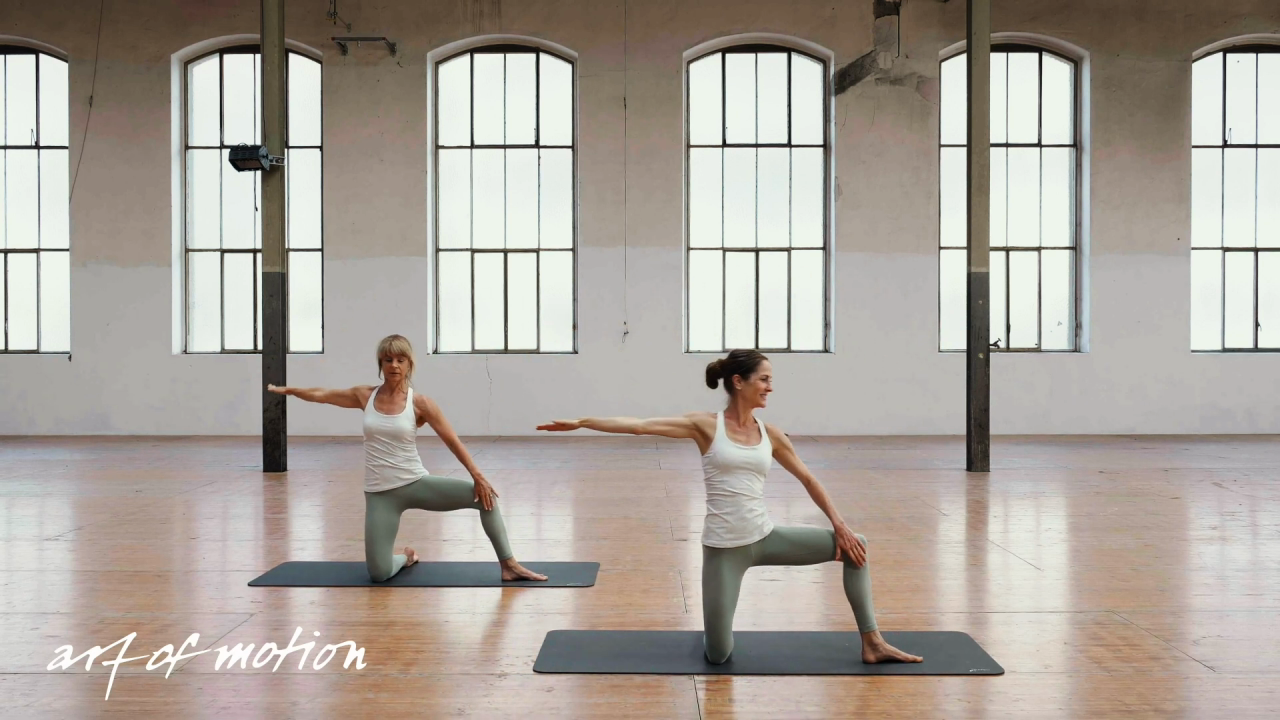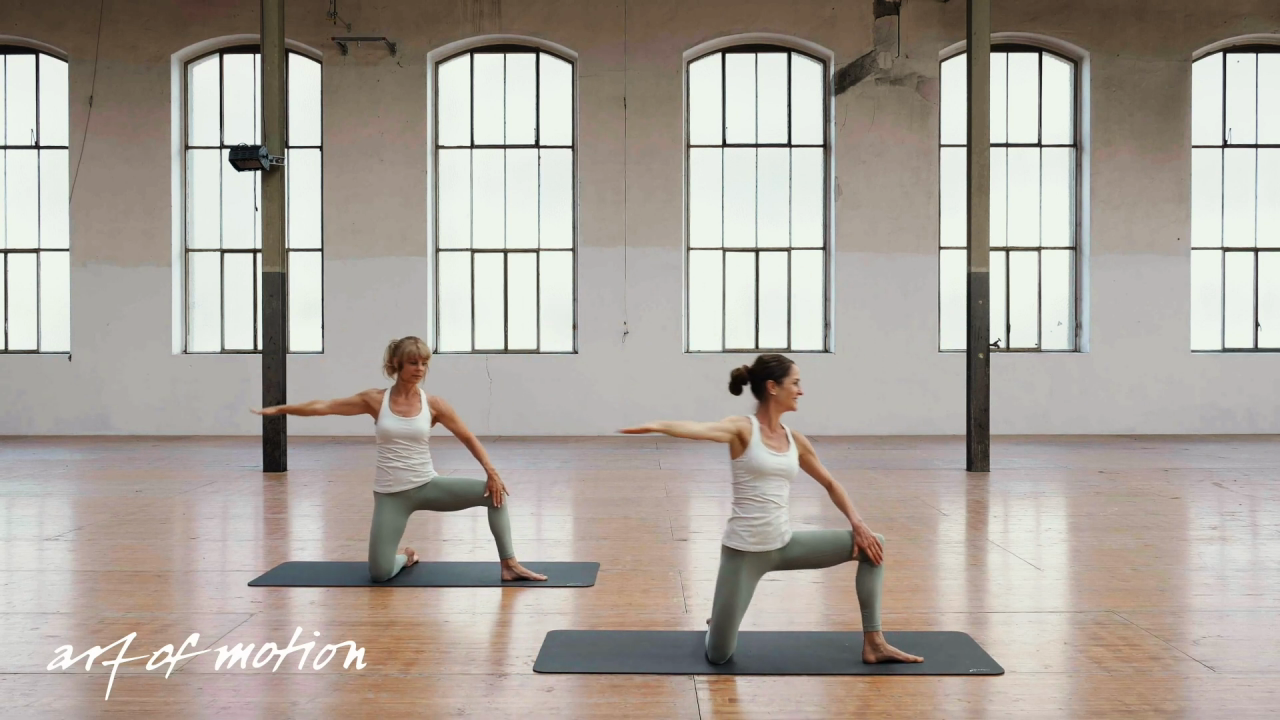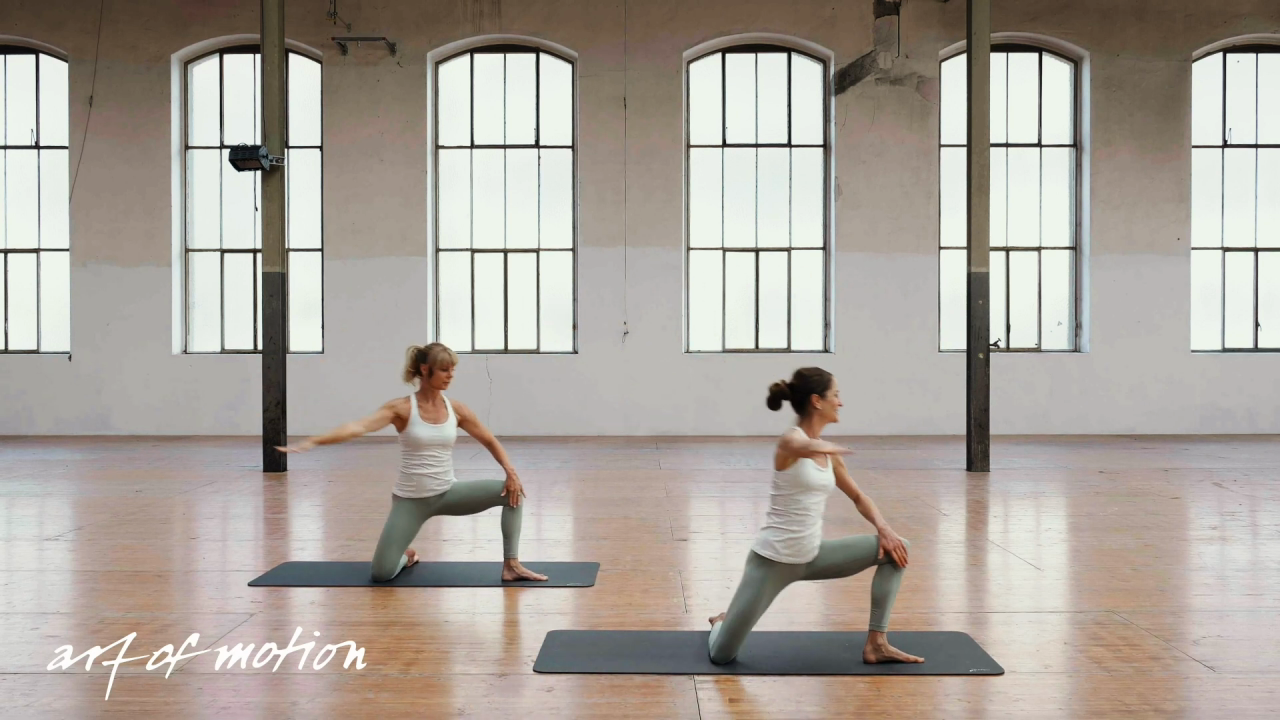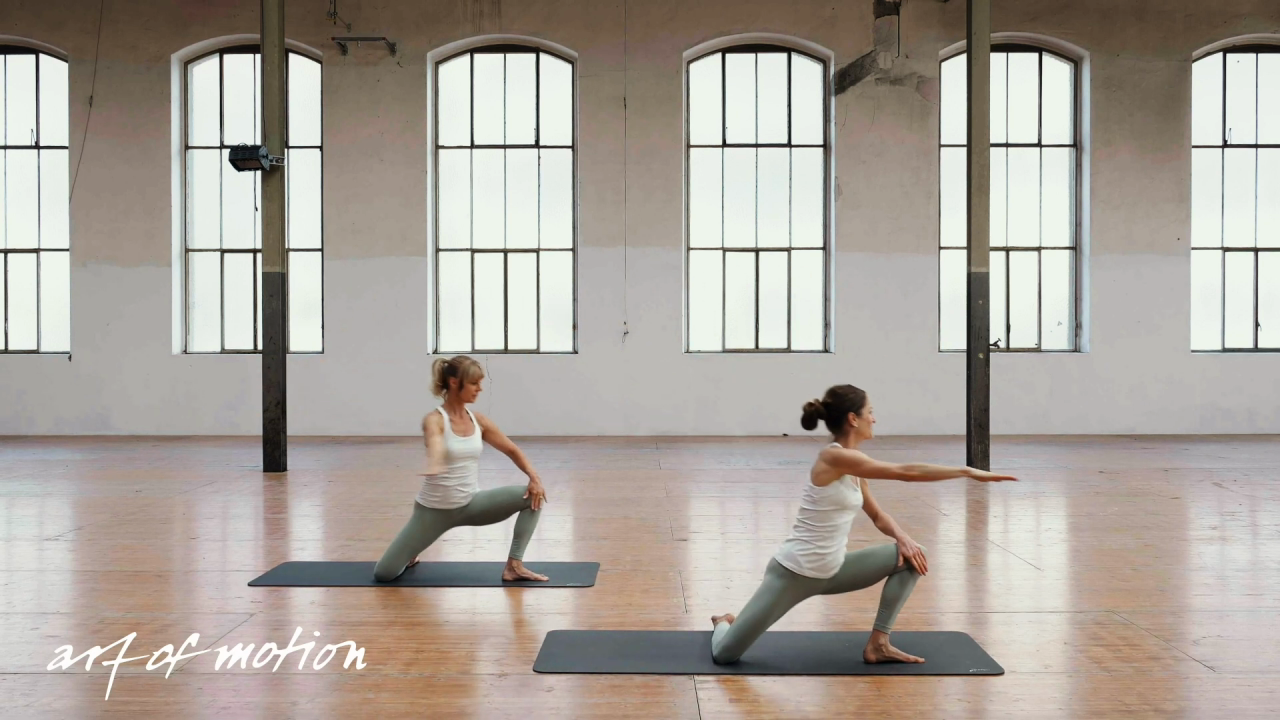
dt=0.2s
person 1, frame 1
left shoulder: (770, 434)
right shoulder: (706, 424)
left elbow: (808, 480)
right elbow: (640, 425)
left wrist: (839, 524)
right wrist: (584, 421)
left hip: (766, 538)
right hip: (724, 548)
left knee: (853, 545)
right knee: (716, 654)
left ankle: (872, 643)
right ankle: (717, 628)
person 1, frame 2
left shoulder: (795, 440)
right shoulder: (740, 427)
left elbow: (830, 484)
right elbow: (696, 428)
left wrist: (858, 524)
right wrist: (660, 425)
left hip: (785, 544)
right hip: (745, 551)
left knee: (871, 545)
right knee: (719, 656)
left ankle: (875, 644)
right ankle: (719, 623)
person 1, frame 3
left shoulder: (827, 458)
right shoulder: (791, 440)
left elbow: (858, 496)
right elbow: (806, 447)
left wrist: (884, 529)
right wrist: (825, 448)
left hip: (811, 557)
right hip: (772, 561)
left knee: (892, 548)
right knee: (722, 655)
left ankle: (876, 644)
right ankle: (724, 623)
person 1, frame 4
left shoulder: (856, 469)
right shoulder: (834, 458)
left elbow: (878, 516)
right elbow: (907, 472)
left wrist: (902, 537)
right wrist: (968, 471)
left hip: (830, 573)
right hip: (792, 574)
left knee: (908, 556)
right knee: (724, 654)
left ankle: (877, 644)
right ankle: (725, 623)
person 2, frame 1
left shoulder: (420, 403)
right shoulder: (365, 396)
left elbow: (452, 441)
right elbow: (321, 394)
left wrist: (478, 477)
right wrist: (286, 390)
left hip: (417, 484)
right hip: (381, 494)
left knee: (485, 497)
right knee: (379, 574)
left ankle: (509, 566)
right ankle: (406, 557)
person 2, frame 2
left shoulder: (435, 404)
right shoulder: (375, 399)
left elbow: (468, 438)
right elbow: (322, 406)
left wrist: (492, 473)
right wrist: (277, 410)
left hip: (428, 486)
right hip: (392, 495)
left knee: (495, 493)
right knee: (380, 574)
left ankle: (509, 565)
right ankle: (406, 557)
person 2, frame 3
left shoulder: (457, 410)
right shoulder: (399, 408)
left elbow: (490, 441)
right elbow: (358, 427)
left wrist: (511, 472)
right wrist: (312, 442)
left hip: (448, 493)
right hip: (409, 499)
left knee: (511, 492)
right knee: (382, 573)
left ankle: (511, 565)
right ankle: (407, 556)
person 2, frame 4
left shoulder: (479, 420)
right shoulder: (434, 420)
left elbow: (512, 450)
right elbow: (434, 444)
left wrist: (534, 477)
right wrist: (434, 462)
left hip: (469, 506)
right hip: (433, 510)
left knee: (531, 497)
right knee: (383, 574)
left ankle: (513, 566)
right ankle: (408, 556)
